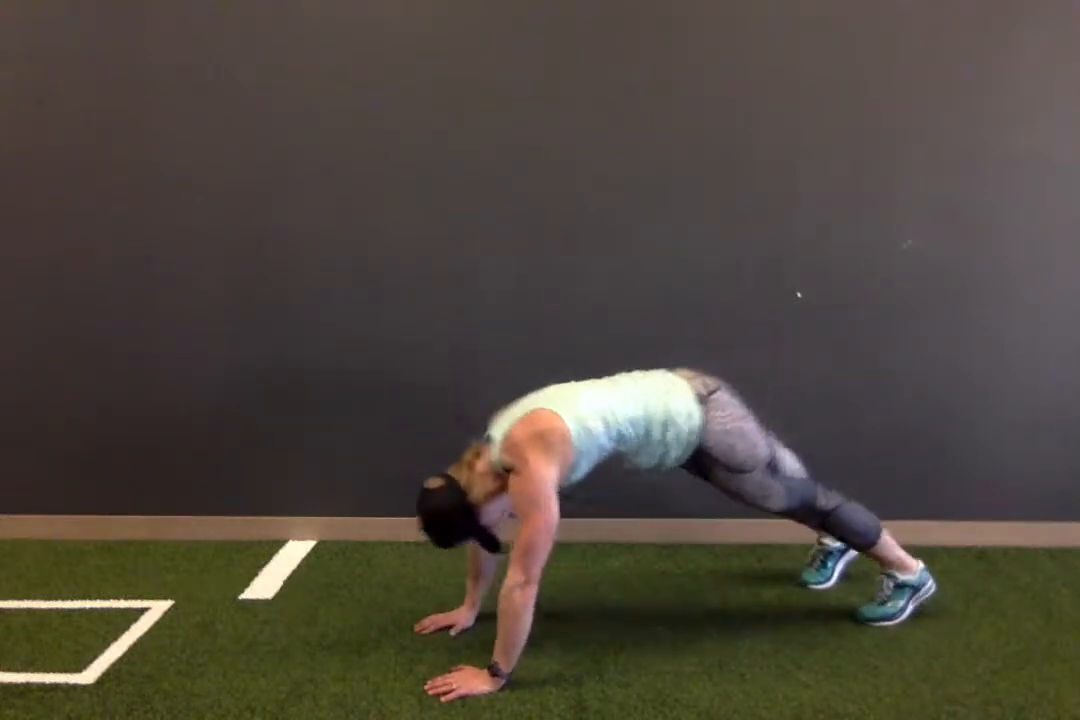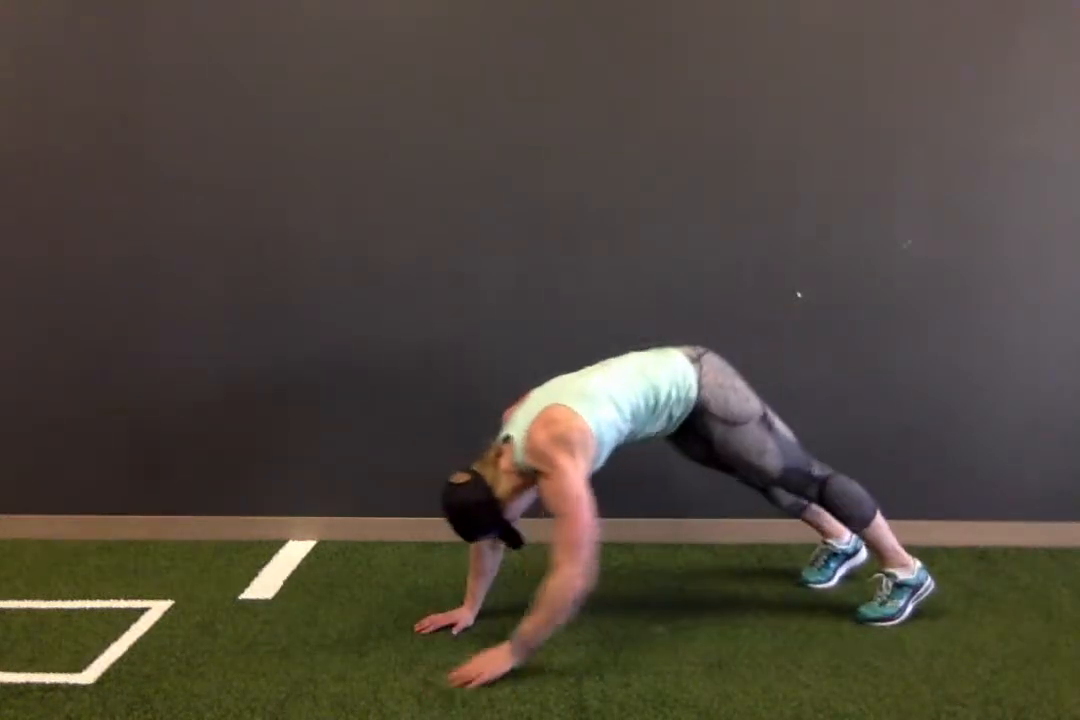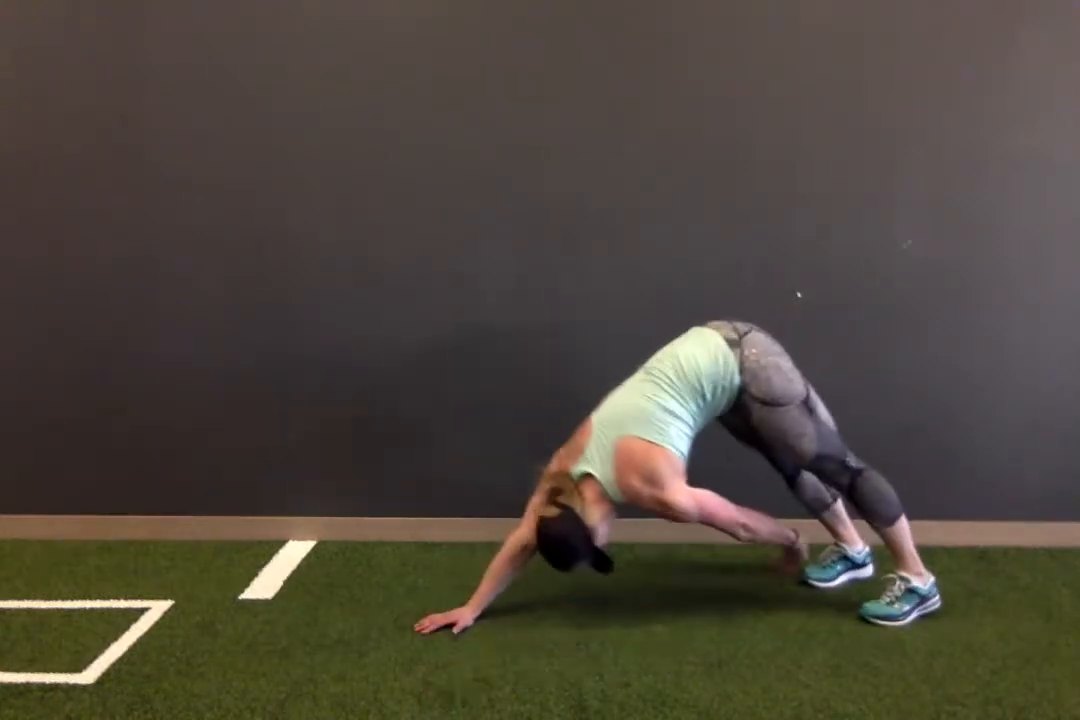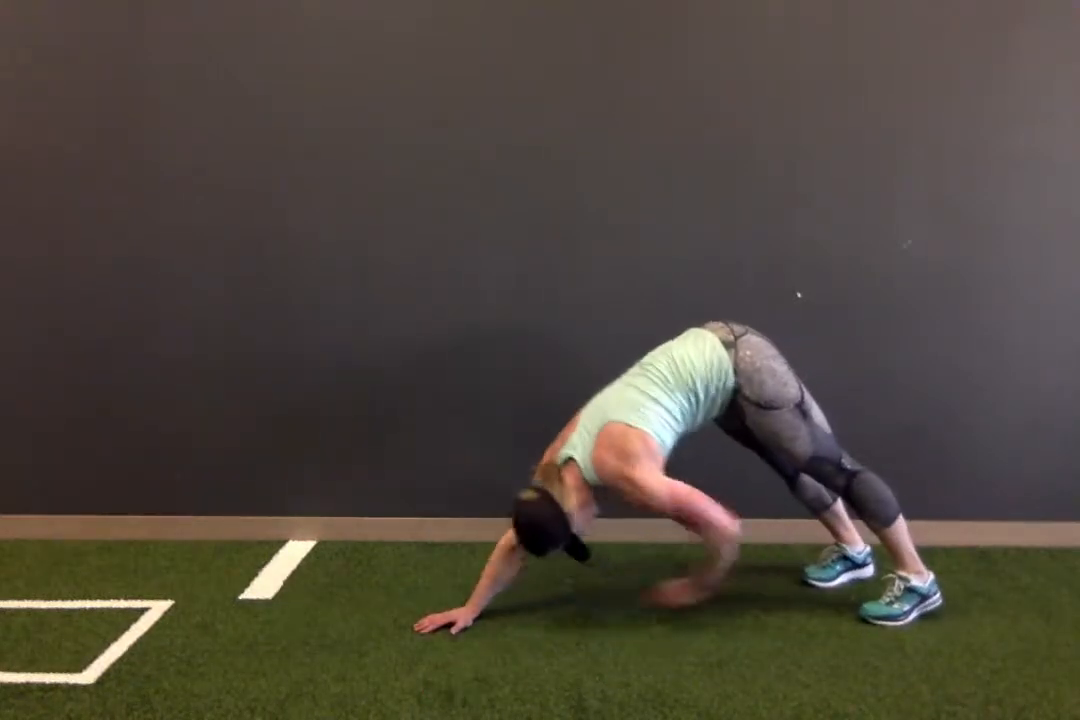
dt=0.4s
person 1, frame 1
left shoulder: (533, 459)
right shoulder: (495, 440)
left elbow: (523, 579)
right elbow: (482, 527)
left wrist: (494, 675)
right wrist: (468, 608)
left hip: (699, 418)
right hip: (680, 398)
left knee: (804, 498)
right knee: (785, 491)
left ankle: (908, 575)
right ankle: (832, 546)
person 1, frame 2
left shoulder: (556, 461)
right shoulder: (510, 436)
left elbow: (574, 574)
right elbow: (488, 532)
left wrist: (513, 652)
right wrist: (469, 607)
left hip: (694, 386)
right hip: (673, 387)
left knee: (799, 472)
right knee: (758, 471)
left ankle: (904, 571)
right ankle: (841, 543)
person 1, frame 3
left shoulder: (650, 488)
right shoulder: (567, 465)
left elbow: (743, 523)
right elbow: (524, 537)
left wrist: (790, 542)
right wrist: (471, 608)
left hip: (742, 362)
right hip: (716, 350)
left knee: (836, 463)
right knee: (786, 457)
left ankle: (916, 580)
right ankle: (850, 550)
person 1, frame 4
left shoulder: (626, 473)
right shoulder: (557, 463)
left elbow: (724, 528)
right elbow: (516, 538)
left wrist: (699, 586)
right wrist: (469, 608)
left hip: (739, 364)
right hip: (712, 352)
left knee: (832, 466)
right knee: (786, 459)
left ankle: (916, 579)
right ankle: (851, 551)
